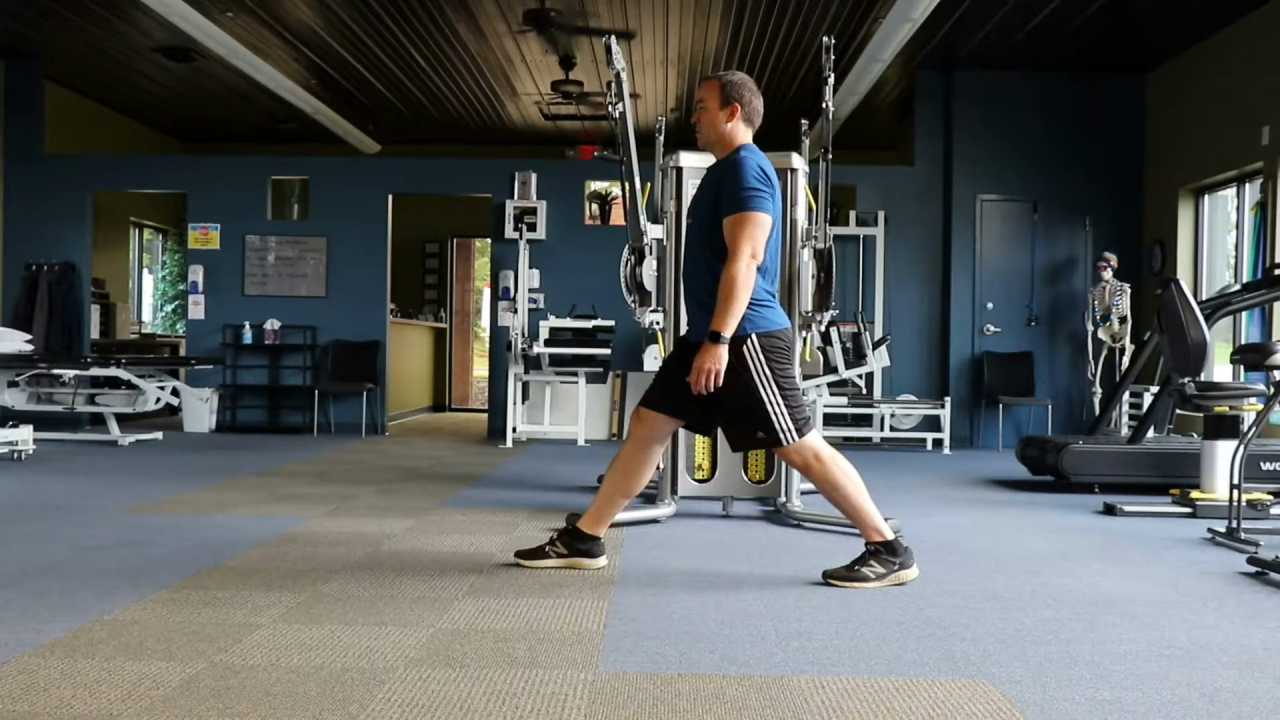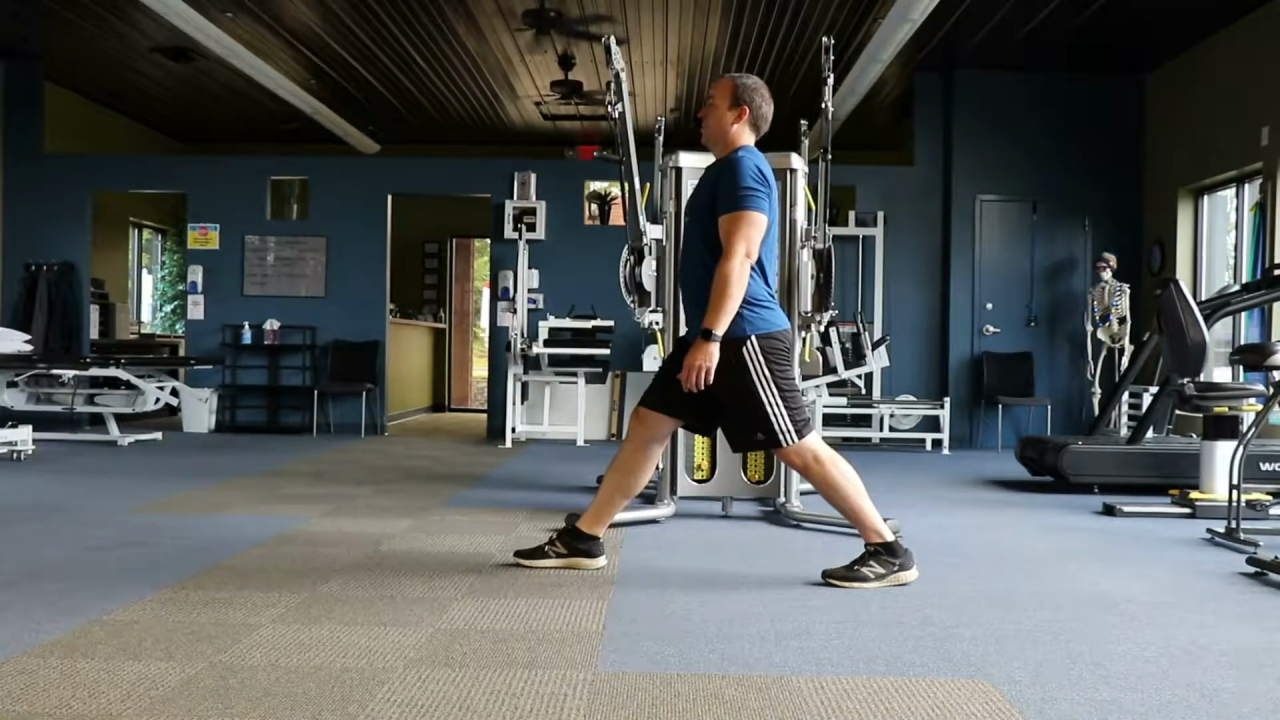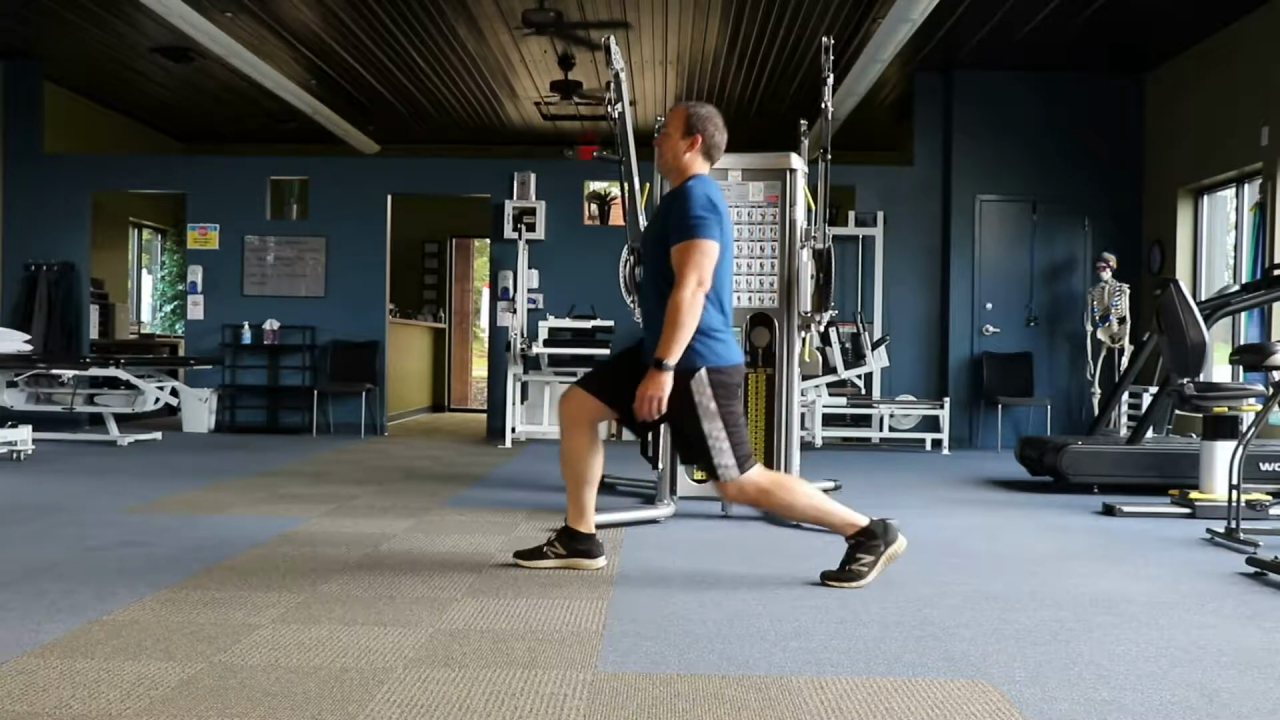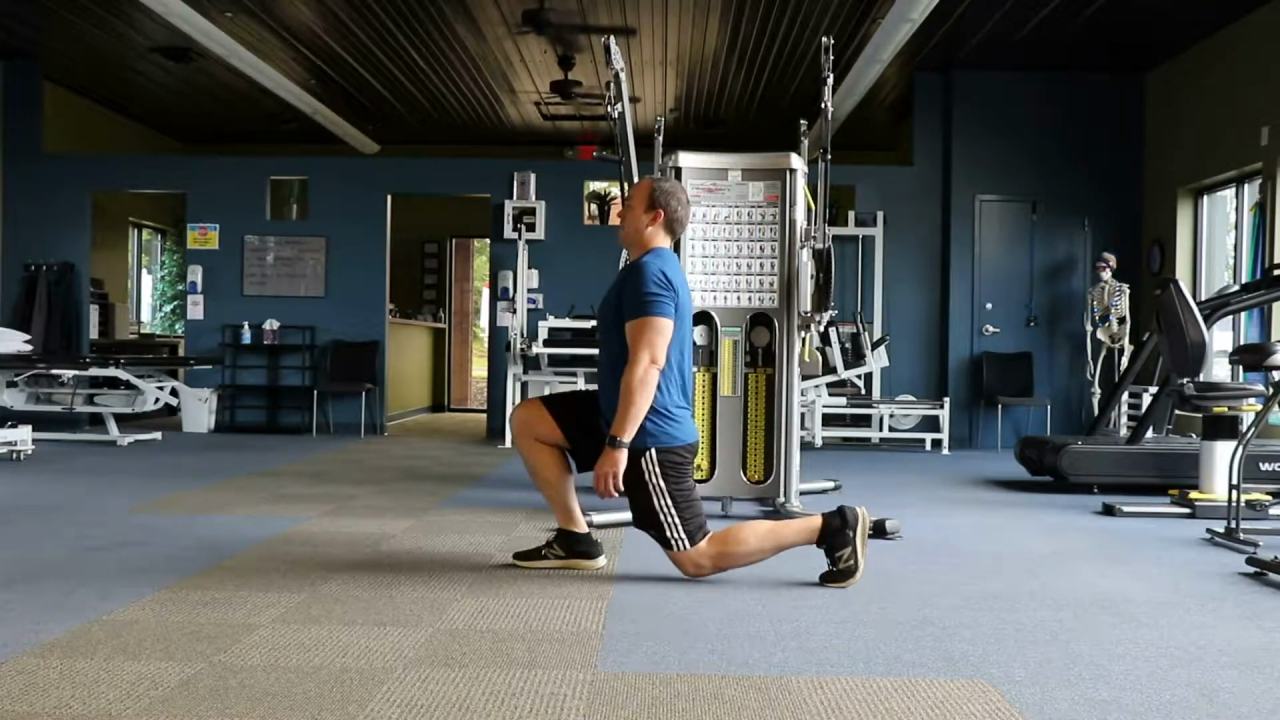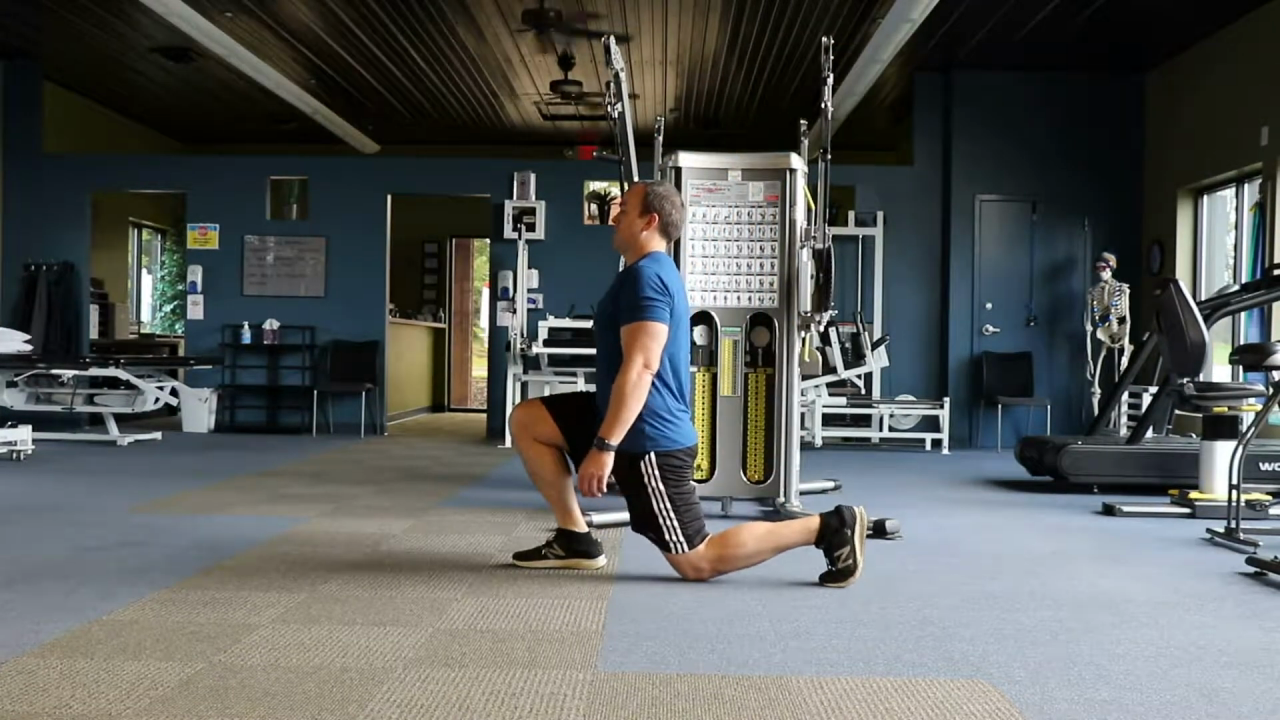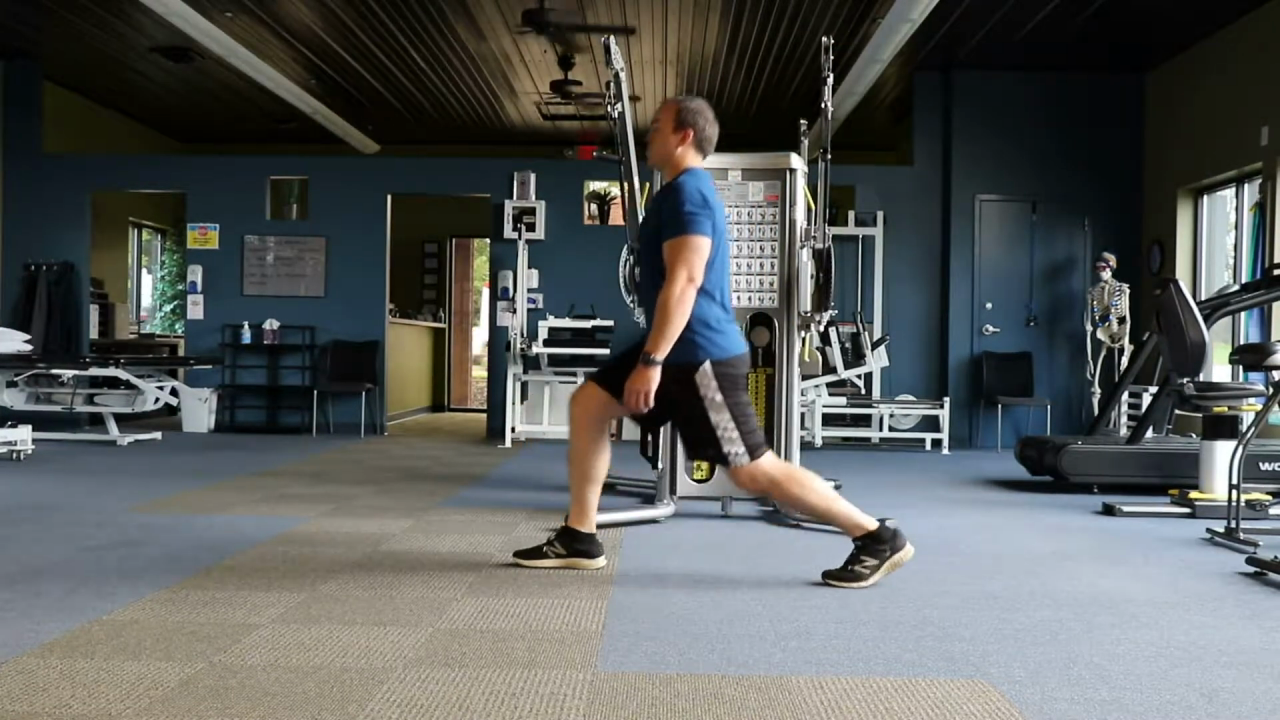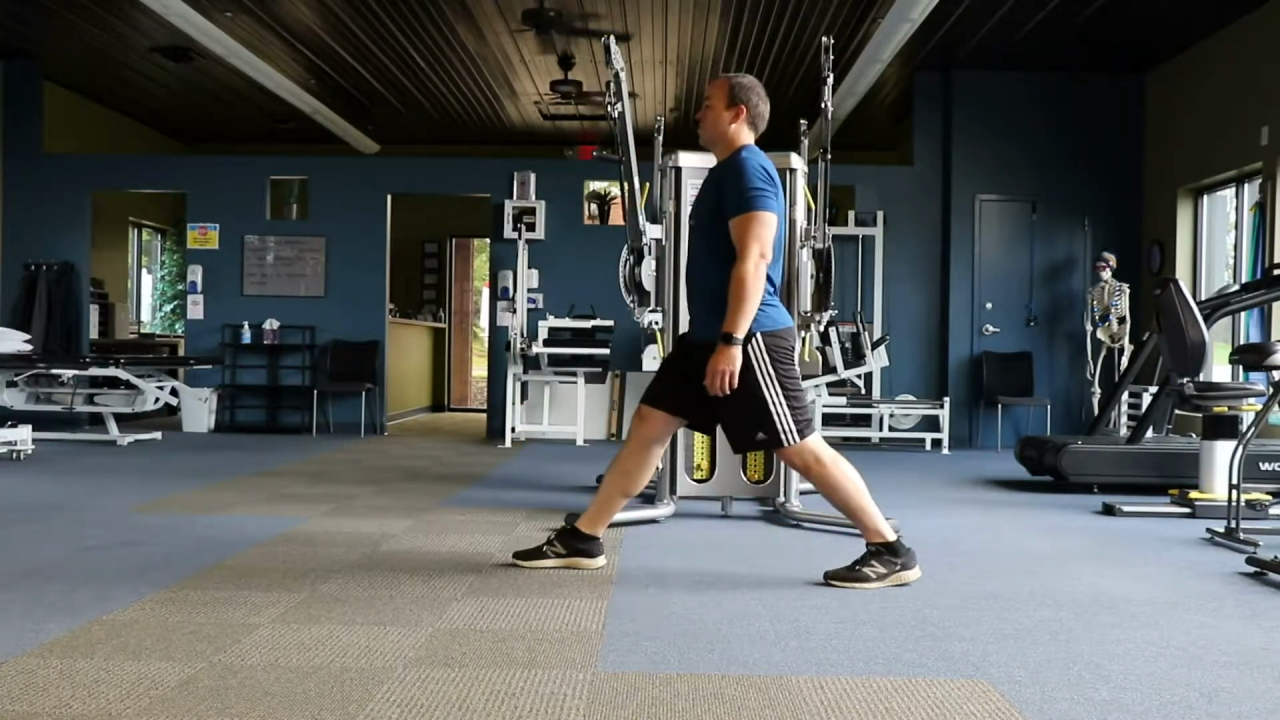
dt=0.7s
person 1, frame 1
left shoulder: (745, 167)
right shoulder: (727, 170)
left elbow: (745, 258)
left wrist: (719, 341)
left hip: (745, 337)
right hip: (711, 334)
left knee: (800, 446)
right knee: (647, 425)
left ankle: (890, 550)
right ankle: (583, 540)
person 1, frame 2
left shoulder: (743, 167)
right shoulder: (728, 171)
left elbow: (739, 257)
left wrist: (709, 337)
left hip: (743, 336)
right hip: (718, 335)
left knee: (799, 448)
right knee: (646, 425)
left ankle: (889, 551)
right ankle: (582, 540)
person 1, frame 3
left shoulder: (694, 194)
right shoulder: (687, 198)
left elbow: (693, 286)
left wrist: (662, 368)
left hip: (698, 363)
right hip: (673, 354)
left knee: (739, 482)
right knee: (575, 407)
left ankle: (869, 533)
right ankle: (579, 539)
person 1, frame 4
left shoulder: (648, 271)
right shoulder: (658, 268)
left elbow: (647, 364)
left wrist: (617, 445)
left hip: (650, 434)
right hip: (639, 422)
left knee: (698, 559)
right knee: (527, 420)
left ankle: (834, 526)
right ankle: (576, 540)
person 1, frame 5
left shoulder: (645, 275)
right shoulder: (654, 272)
left elbow: (640, 369)
left wrist: (603, 446)
left hip: (648, 436)
right hip: (634, 424)
left knee: (697, 562)
right knee: (526, 420)
left ankle: (832, 526)
right ankle: (576, 540)
person 1, frame 6
left shoulder: (686, 190)
right shoulder: (684, 191)
left elbow: (685, 281)
left wrist: (650, 361)
right wrist: (653, 356)
left hip: (703, 355)
right hip: (679, 349)
left knee: (754, 470)
right knee: (587, 404)
left ankle: (877, 536)
right ankle: (579, 538)
person 1, frame 7
left shoulder: (748, 168)
right shoulder: (729, 172)
left elbow: (754, 259)
left wrist: (731, 342)
left hip: (749, 337)
right hip: (710, 335)
left knee: (799, 447)
right knee: (648, 426)
left ankle: (891, 550)
right ankle: (580, 540)
